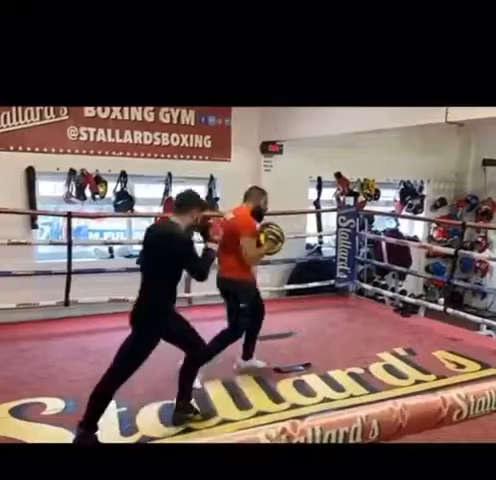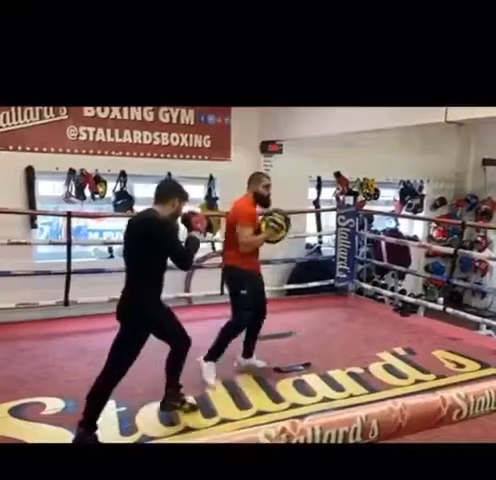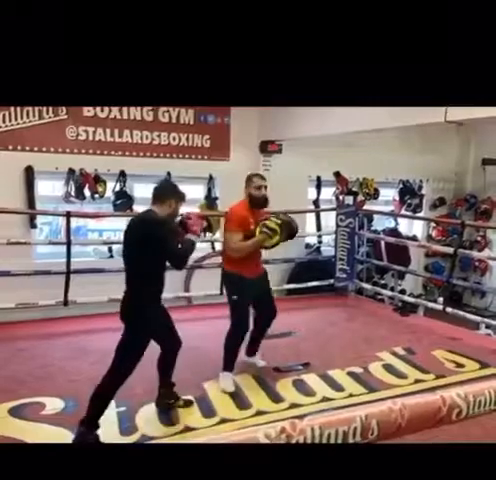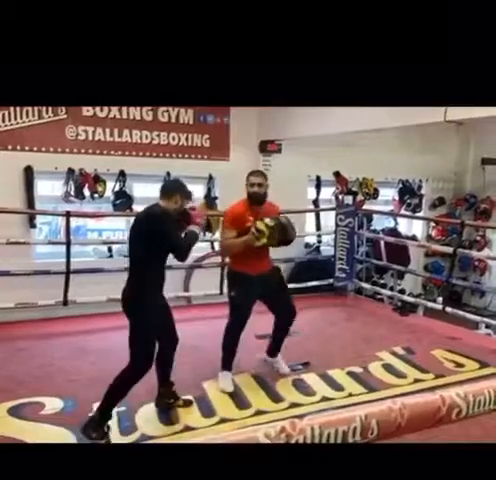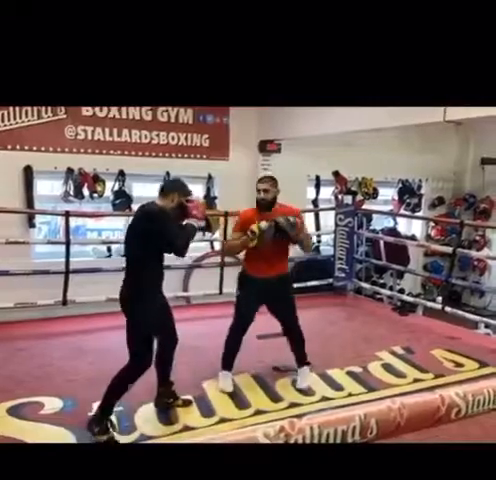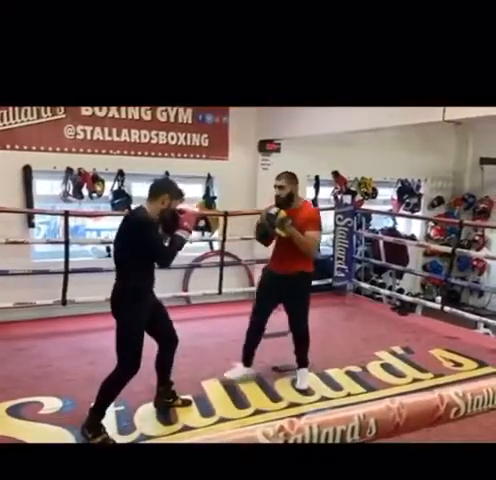
dt=0.2s
person 1, frame 1
left shoulder: (158, 229)
right shoulder: (178, 237)
right elbow: (201, 273)
left wrist: (199, 234)
right wrist: (211, 244)
left hip: (162, 310)
right hip: (152, 314)
left knee: (197, 349)
right knee: (119, 373)
left ankle: (183, 408)
right ankle: (85, 432)
person 1, frame 2
left shoulder: (142, 220)
right shoulder: (158, 224)
right elbow: (184, 261)
left wrist: (182, 227)
right wrist: (196, 232)
left hip: (149, 302)
right hip: (138, 306)
left knee: (181, 342)
right knee: (115, 369)
left ankle: (172, 396)
right ankle: (85, 432)
person 1, frame 3
left shoulder: (142, 221)
right shoulder: (155, 223)
right elbow: (178, 261)
left wrist: (179, 233)
right wrist: (193, 235)
left hip: (147, 302)
right hip: (140, 306)
left knee: (172, 344)
right knee: (121, 369)
left ankle: (166, 396)
right ankle: (86, 431)
person 1, frame 4
left shoulder: (153, 216)
right shoulder: (159, 215)
left elbow: (166, 248)
right elbow: (181, 253)
left wrist: (185, 225)
right wrist: (195, 227)
left hip: (151, 293)
right hip: (141, 298)
left knee: (169, 341)
right knee: (141, 362)
left ankle: (165, 395)
right ankle: (97, 422)
person 1, frame 5
left shoulder: (154, 214)
right shoulder: (154, 213)
left elbow: (170, 241)
right elbow: (179, 247)
left wrist: (185, 219)
right wrist: (193, 219)
left hip: (151, 292)
right hip: (138, 296)
left knee: (169, 340)
right knee: (140, 361)
left ankle: (165, 394)
right ankle: (100, 419)
person 1, frame 6
left shoulder: (146, 219)
right shoulder: (139, 221)
left elbow: (156, 249)
right elbow: (164, 258)
left wrist: (174, 226)
right wrist: (183, 230)
left hip: (144, 296)
right hip: (129, 301)
left knee: (169, 341)
right knee: (128, 366)
left ankle: (164, 395)
right ankle: (92, 424)
person 2, frame 1
left shoulder: (232, 217)
right shoulder: (245, 221)
right elbow: (250, 258)
left wrist: (261, 245)
right wrist: (267, 246)
left hip: (238, 278)
right hip: (236, 280)
left knee: (258, 314)
right knee: (236, 329)
left ankle: (246, 359)
person 2, frame 2
left shoulder: (252, 208)
right shoulder: (243, 209)
right elbow: (246, 245)
left wrist: (266, 230)
right wrist: (268, 233)
left hip: (250, 269)
right hip: (237, 270)
left knee: (259, 312)
right knee: (241, 318)
left ankle: (246, 357)
right ankle: (209, 361)
person 2, frame 3
left shoulder: (261, 212)
right shoulder: (237, 213)
right elbow: (232, 250)
left wrist: (273, 234)
right wrist: (260, 237)
left hip: (257, 273)
right hip: (236, 276)
left knee: (268, 313)
right knee: (240, 324)
left ankle: (251, 354)
right ankle: (226, 372)
person 2, frame 4
left shoulder: (272, 210)
right shoulder: (235, 211)
right elbow: (225, 248)
right wrist: (250, 238)
left hip: (267, 272)
right hip: (241, 275)
left knee: (288, 313)
right knee: (237, 323)
left ankle: (272, 355)
right ankle: (225, 371)
person 2, frame 5
left shoulder: (291, 214)
right shoulder: (247, 216)
left elbow: (308, 245)
right elbow: (230, 248)
left wrist: (297, 232)
right wrist: (247, 241)
left hip: (279, 279)
right hip: (251, 278)
left knee: (290, 324)
right knee: (239, 326)
left ankle: (303, 367)
right ankle: (225, 372)
person 2, frame 6
left shoulder: (310, 212)
right shoulder: (275, 210)
left elbow: (311, 249)
right elbow: (267, 239)
left wrist: (290, 230)
right wrist: (262, 232)
left hip: (299, 275)
right hip: (274, 271)
left knee: (298, 322)
right knee: (257, 318)
left ankle: (302, 368)
right ankle: (245, 365)
